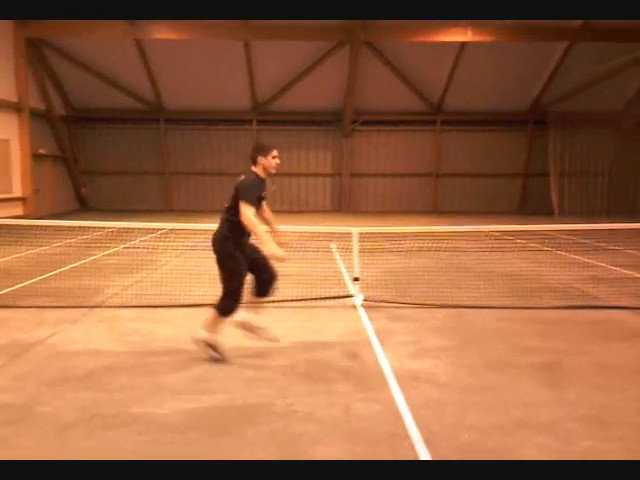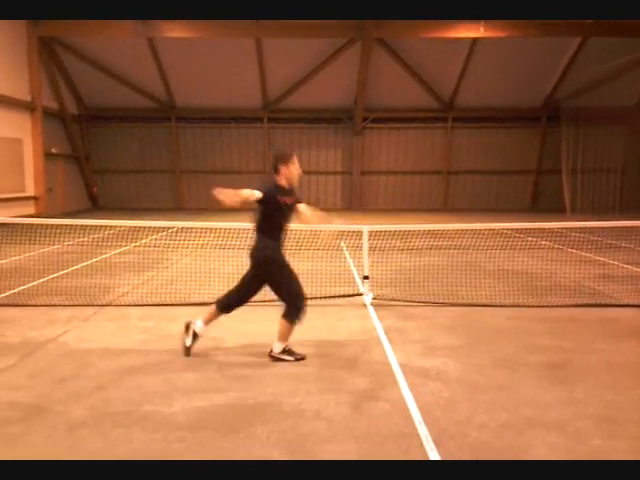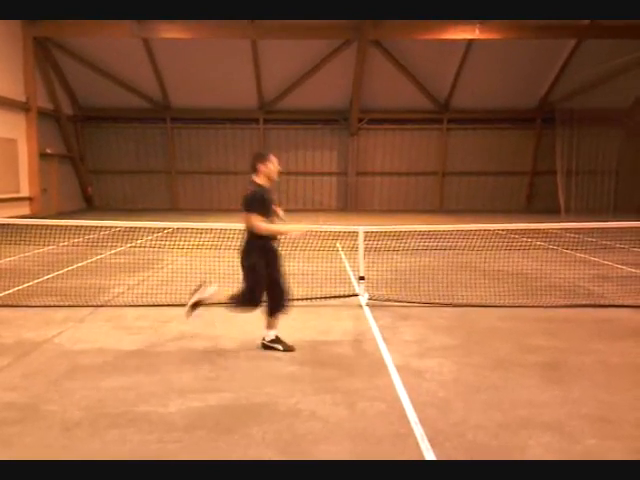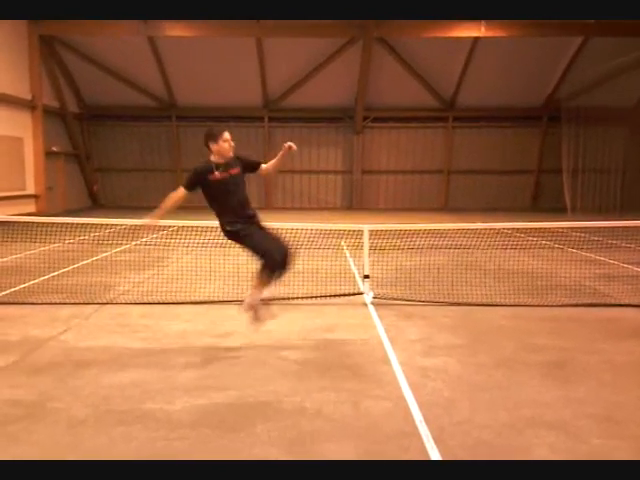
dt=0.5s
person 1, frame 1
left shoulder: (258, 181)
right shoulder: (249, 185)
left elbow: (263, 209)
right elbow: (247, 217)
left wrist: (273, 231)
right wrist: (268, 244)
left hip: (239, 241)
right hip: (227, 242)
left knee: (267, 276)
right knee: (232, 295)
right ankle: (208, 337)
person 1, frame 2
left shoulder: (289, 192)
right shoulder: (272, 191)
left elbow: (305, 212)
right elbow: (250, 194)
left wrist: (327, 219)
right wrist: (235, 195)
left hip: (267, 253)
right hip: (267, 254)
left knee: (238, 296)
right knee: (297, 300)
left ankle: (197, 327)
right ankle: (279, 349)
person 1, frame 3
left shoulder: (262, 190)
right shoulder: (255, 192)
right elbow: (256, 225)
left wrist: (274, 210)
right wrist: (288, 230)
left hip: (267, 250)
right hip: (257, 252)
left knee: (278, 295)
right knee: (252, 298)
left ankle: (270, 337)
right ankle: (206, 293)
person 1, frame 4
left shoulder: (238, 161)
right shoulder: (202, 171)
left elbow: (267, 168)
right elbow: (179, 195)
left wrist: (283, 152)
right wrist: (157, 215)
left hip: (250, 221)
right hip: (235, 226)
left knee: (281, 252)
right knee: (275, 256)
left ankle: (256, 296)
right ankle: (254, 298)
